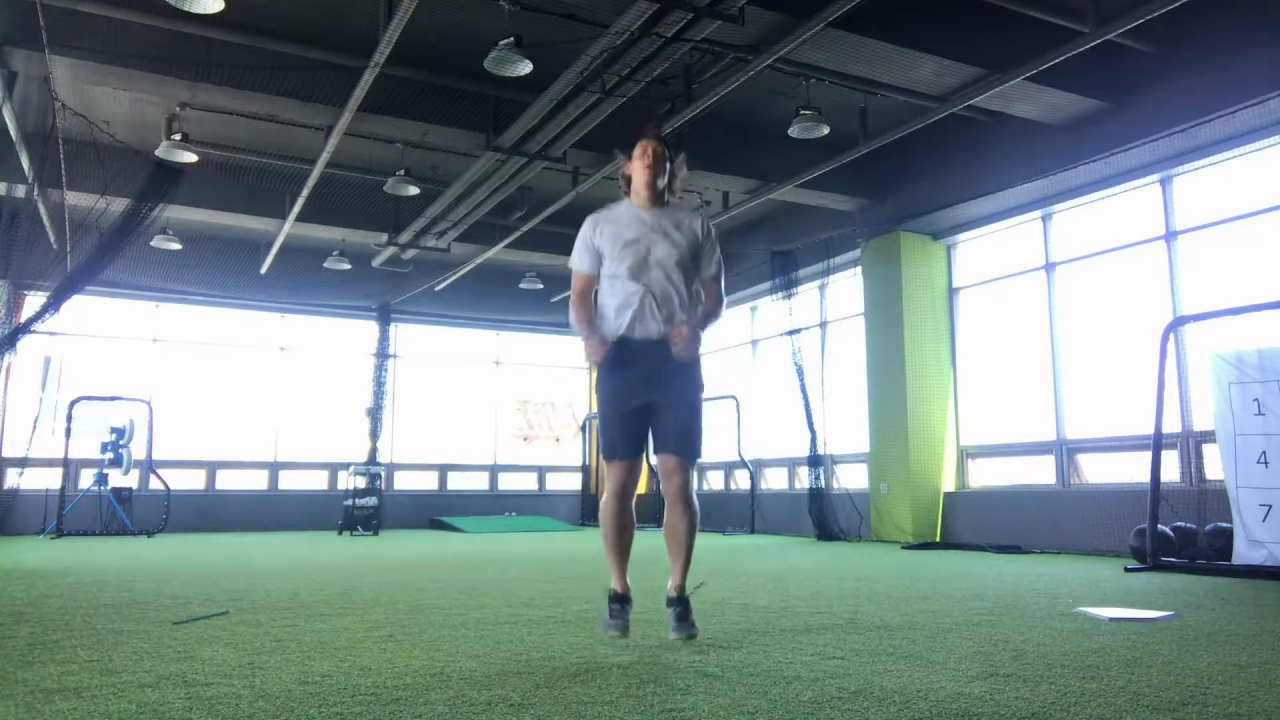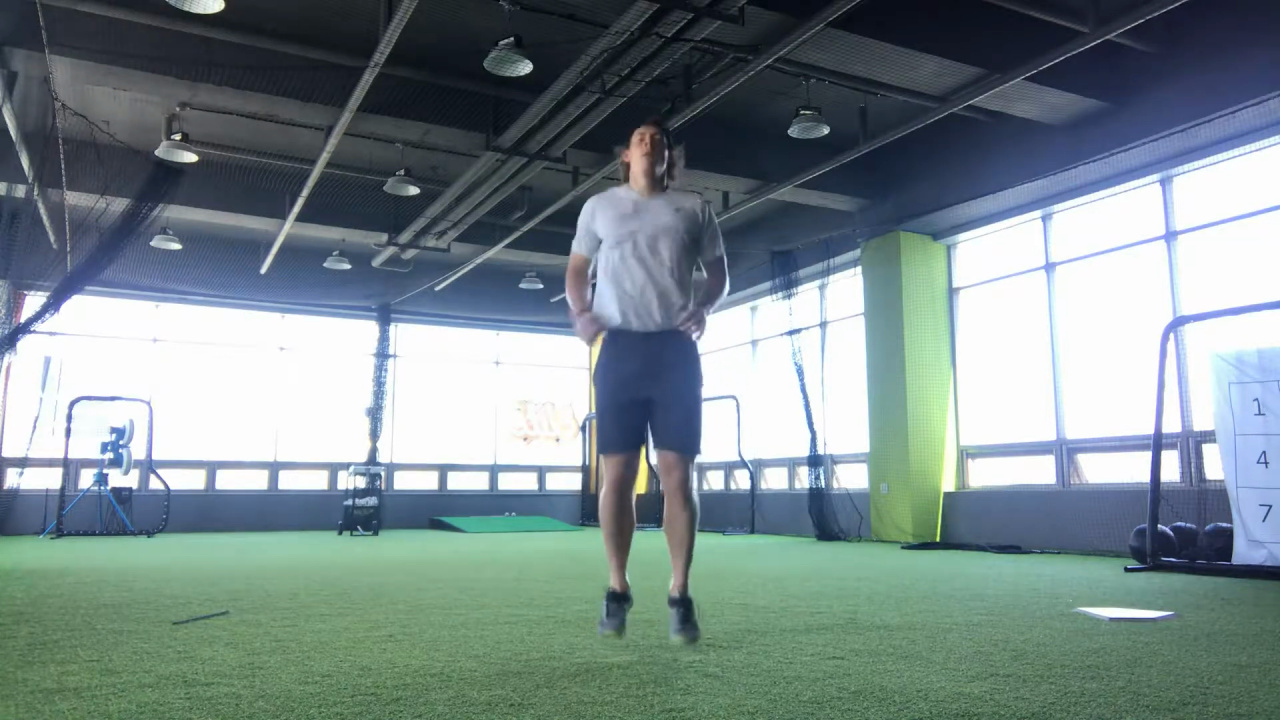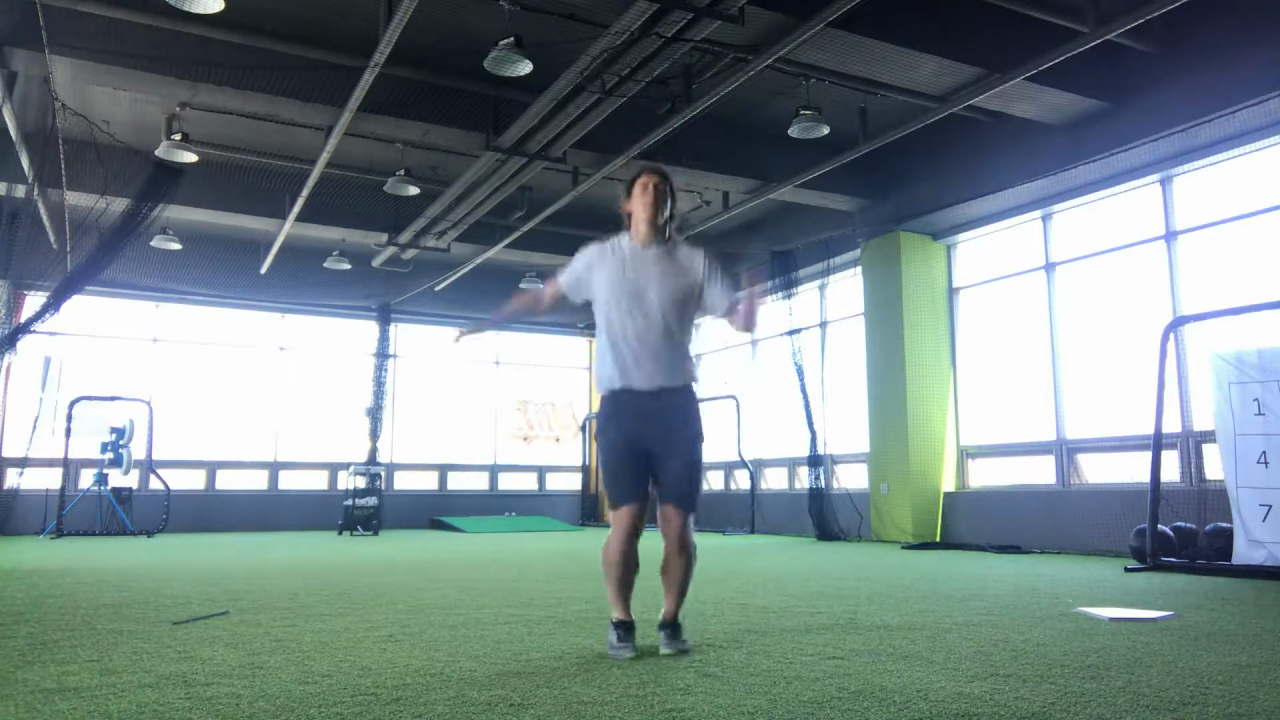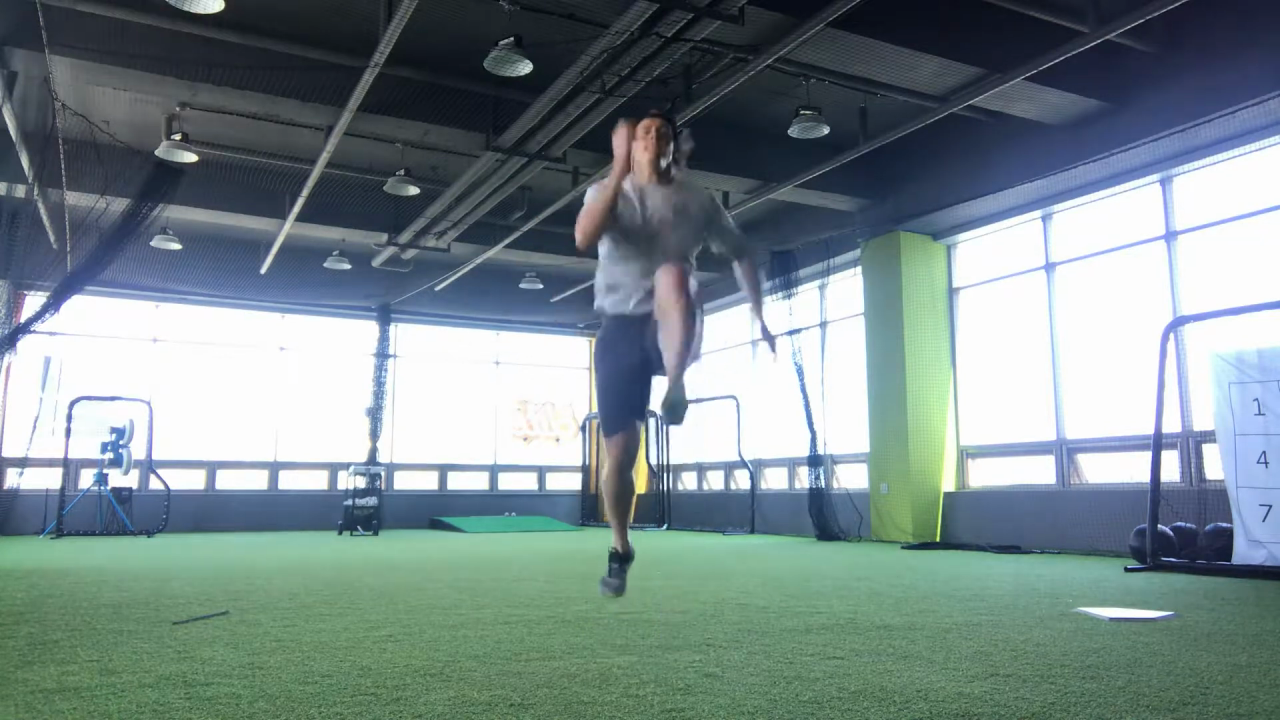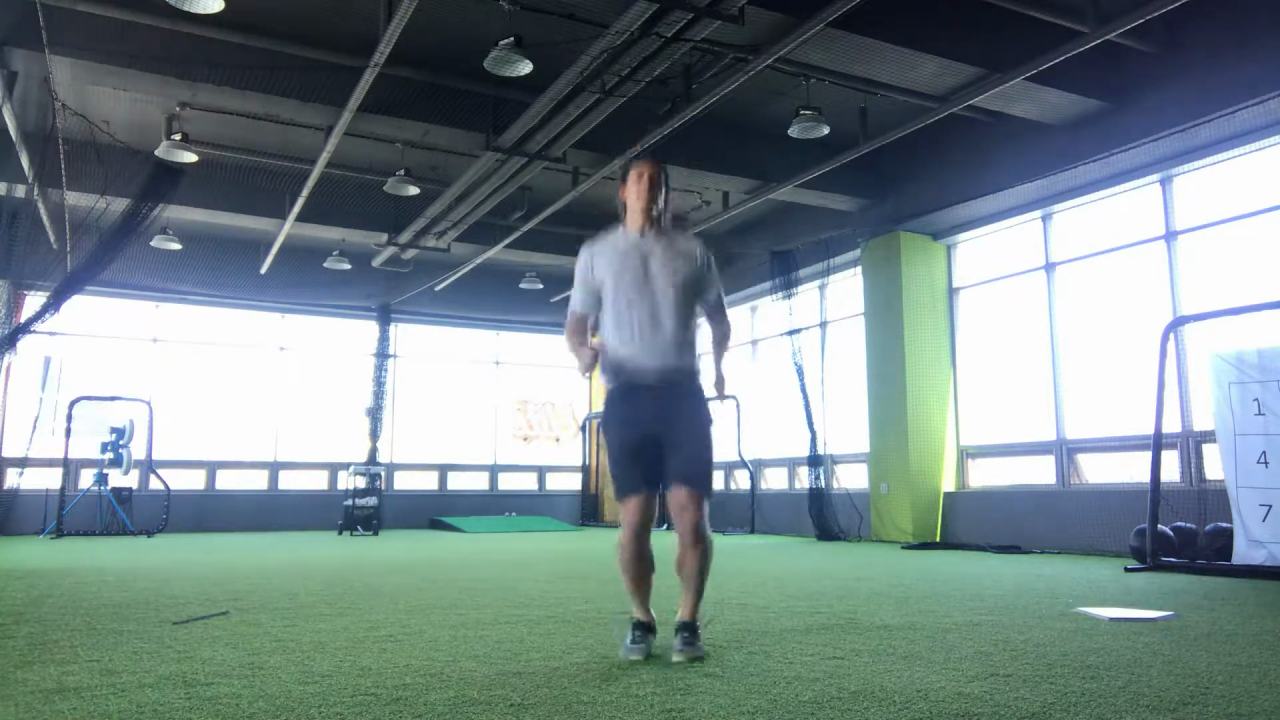
dt=0.3s
person 1, frame 1
left shoulder: (694, 226)
right shoulder: (600, 225)
left elbow: (714, 294)
right elbow: (580, 292)
left wrist: (698, 326)
right wrist: (587, 337)
left hip: (675, 362)
right hip: (622, 362)
left knee: (676, 481)
right knee: (619, 480)
left ankle: (677, 596)
right ankle: (619, 592)
person 1, frame 2
left shoulder: (694, 209)
right shoulder: (599, 207)
left elbow: (718, 271)
right elbow: (577, 270)
left wrist: (702, 308)
right wrist: (581, 314)
left hip: (675, 350)
right hip: (620, 350)
left knee: (677, 477)
right knee: (617, 475)
left ankle: (680, 595)
right ankle: (617, 589)
person 1, frame 3
left shoulder: (694, 262)
right shoulder: (597, 257)
left elbow: (738, 317)
right elbow: (548, 294)
left wrist: (744, 310)
right wrist: (499, 316)
left hip: (676, 404)
right hip: (622, 404)
left knee: (677, 525)
right knee: (625, 522)
left ankle: (670, 620)
right ankle: (621, 621)
person 1, frame 4
left shoulder: (698, 201)
right shoulder: (604, 191)
left elbow: (741, 254)
right elbow: (583, 237)
left wrist: (760, 318)
right wrist: (619, 167)
left hip: (669, 324)
right hip: (618, 329)
left knee: (673, 275)
right knee: (619, 453)
left ankle: (675, 391)
right ankle: (620, 548)
person 1, frame 5
left shoulder: (693, 252)
right shoulder: (596, 254)
left elbow: (718, 315)
right elbow: (576, 323)
left wrist: (719, 363)
right wrist: (584, 351)
left hip: (681, 393)
right hip: (628, 395)
left knee: (691, 514)
right knee: (636, 516)
left ankle: (688, 622)
right ankle: (641, 620)
